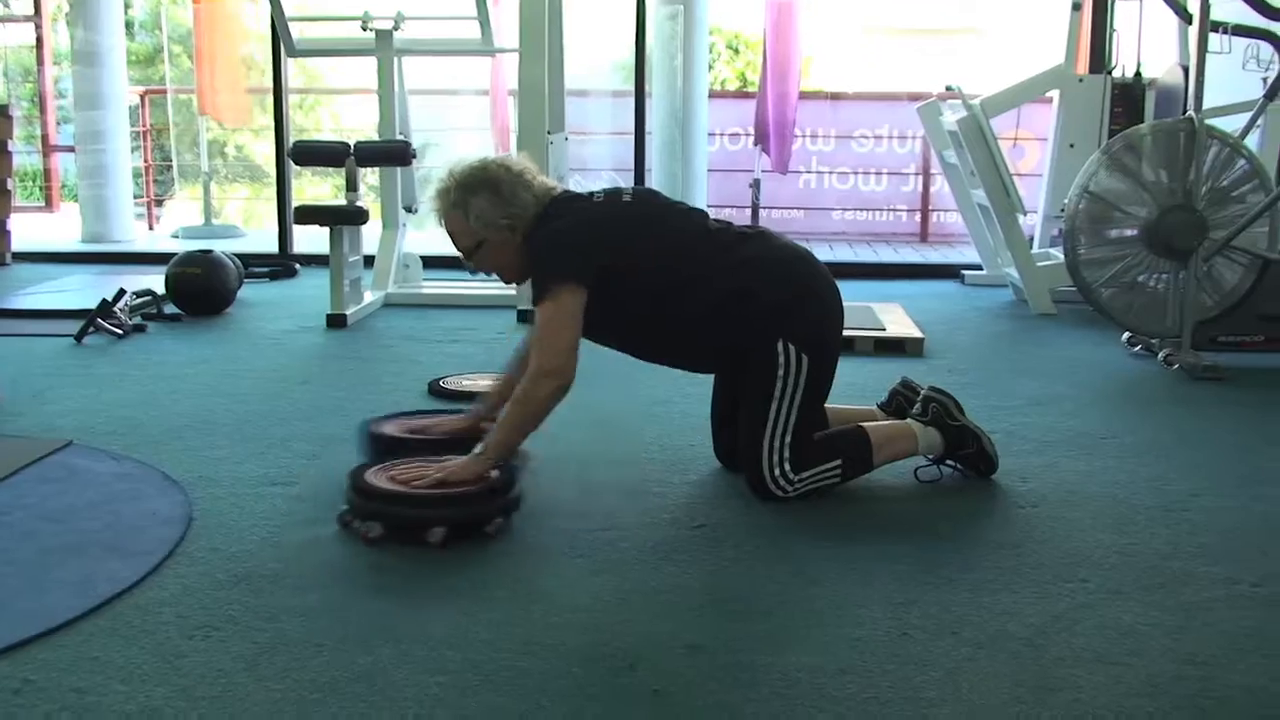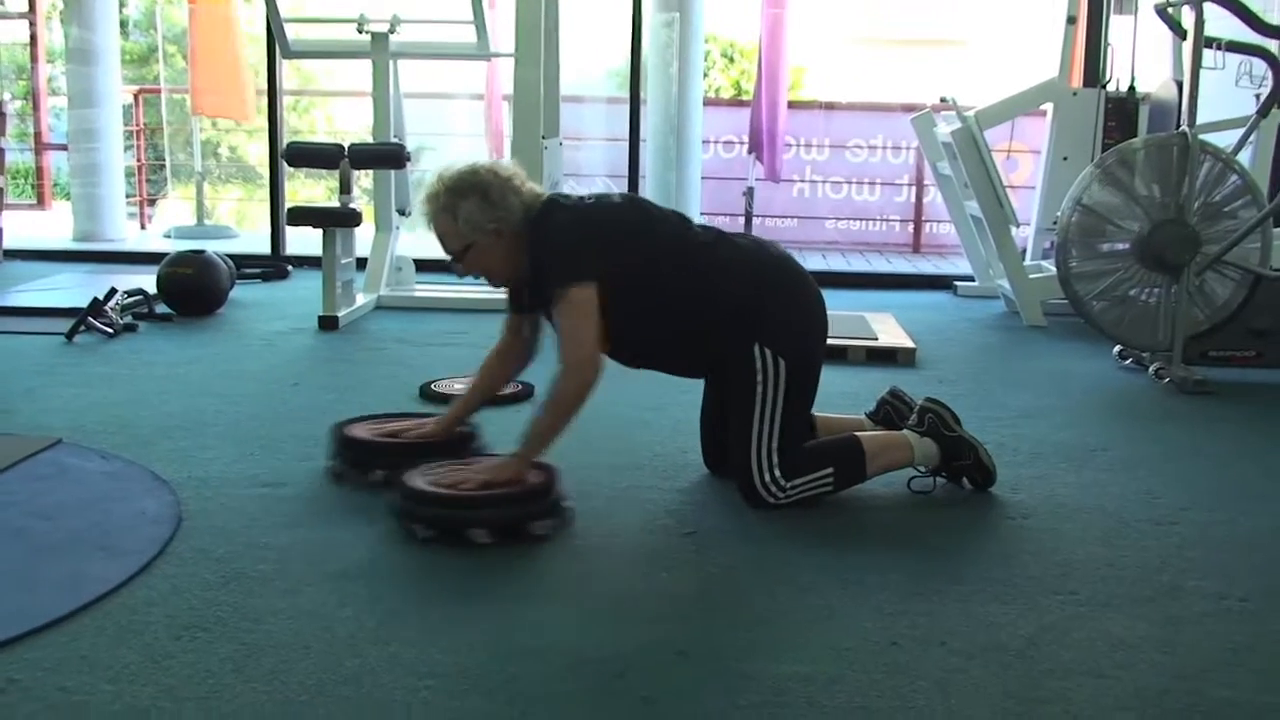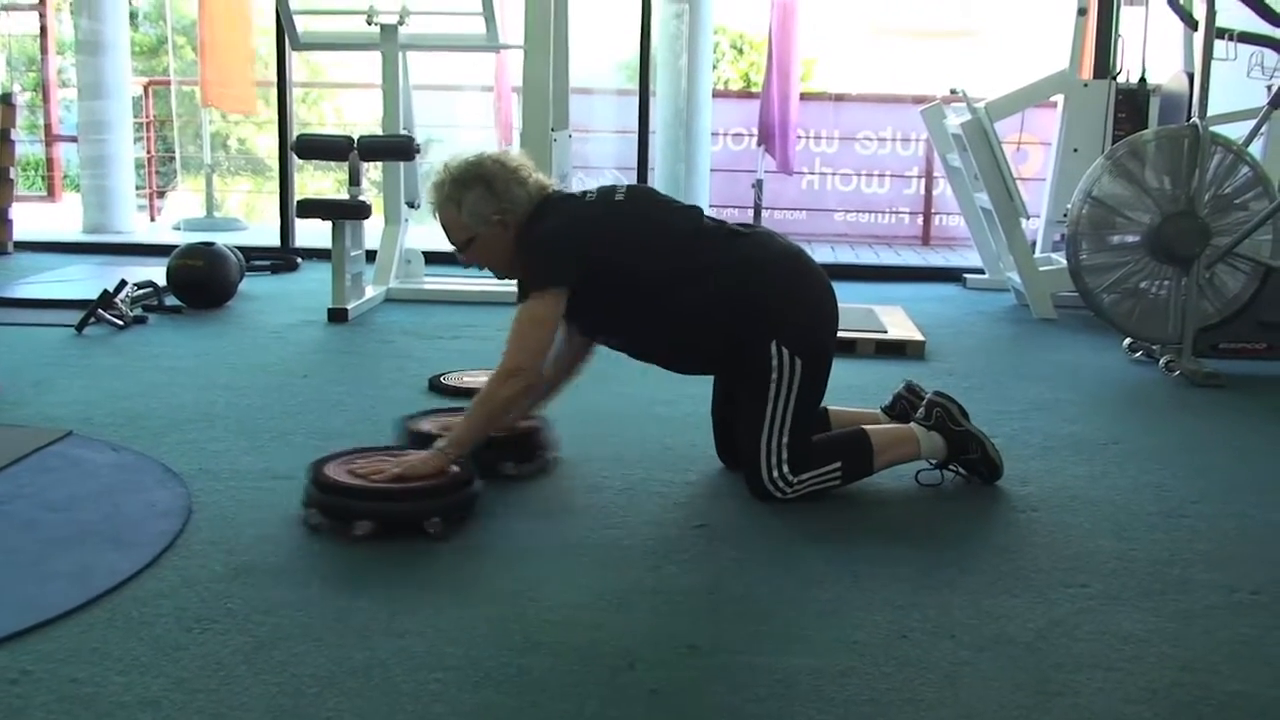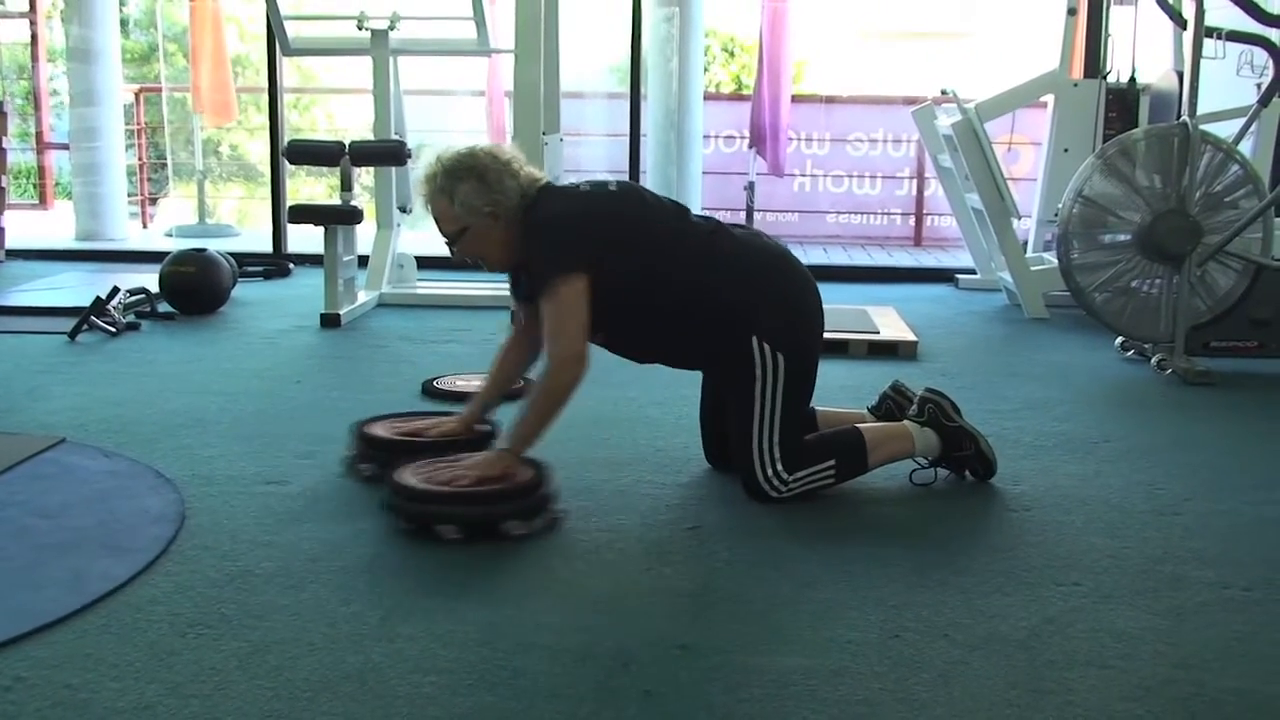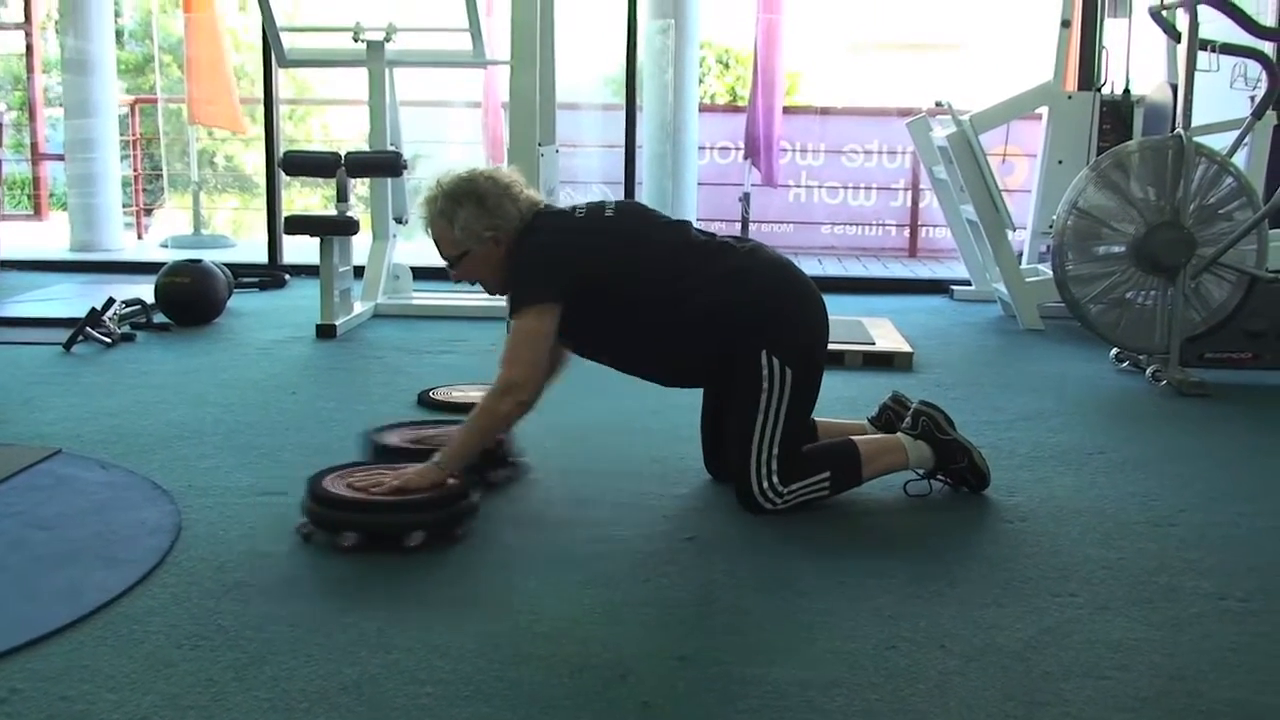
dt=1s
person 1, frame 1
left shoulder: (561, 241)
right shoulder: (556, 238)
left elbow: (553, 374)
right elbow: (538, 350)
left wrist: (482, 461)
right wrist: (482, 414)
left hip: (791, 313)
right hip: (767, 310)
left knee: (775, 475)
right knee: (737, 453)
left ankle: (931, 435)
right ankle: (898, 409)
person 1, frame 2
left shoulder: (559, 240)
right shoulder: (539, 244)
left elbow: (581, 369)
right elbow: (513, 348)
left wrist: (520, 459)
right wrist: (454, 417)
left hip: (774, 317)
right hip: (757, 314)
left knee: (769, 480)
right knee: (726, 459)
left ankle: (927, 447)
right ankle: (890, 419)
person 1, frame 3
left shoulder: (554, 242)
right shoulder: (560, 232)
left elbow: (520, 376)
right elbow: (570, 346)
left wrist: (443, 454)
right wrist: (483, 418)
left hip: (787, 308)
right hip: (764, 305)
left knee: (774, 474)
right knee: (738, 449)
left ankle: (934, 438)
right ankle: (906, 412)
person 1, frame 4
left shoulder: (554, 230)
right shoulder: (534, 234)
left elbow: (566, 363)
right elbow: (524, 339)
left wrist: (507, 455)
right wrist: (472, 415)
left hip: (769, 311)
right hip: (750, 308)
left knee: (772, 477)
right knee: (728, 454)
left ankle: (926, 437)
right ankle: (890, 412)
person 1, frame 5
left shoulder: (540, 258)
right shoulder: (543, 247)
left elbow: (515, 390)
right elbow: (542, 364)
left wrist: (441, 468)
right wrist: (470, 429)
left hip: (778, 321)
right hip: (753, 317)
left knee: (764, 486)
right knee: (725, 462)
left ankle: (921, 447)
right ankle: (893, 423)
